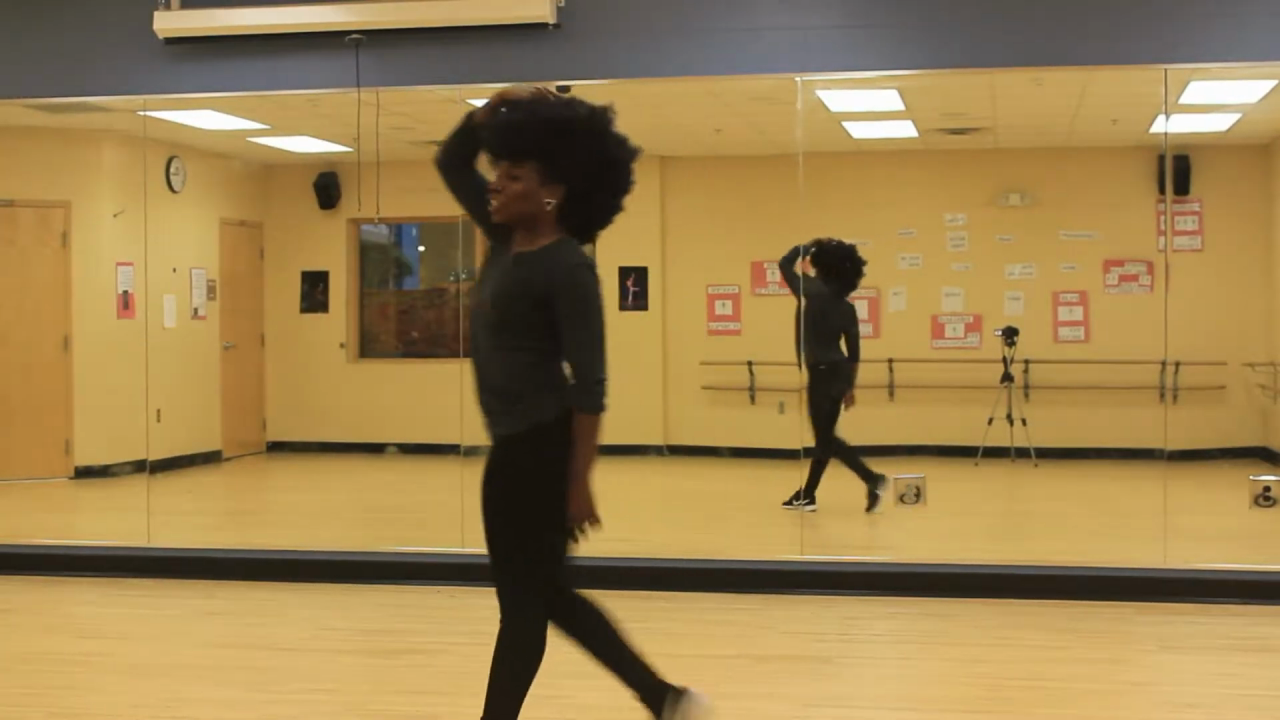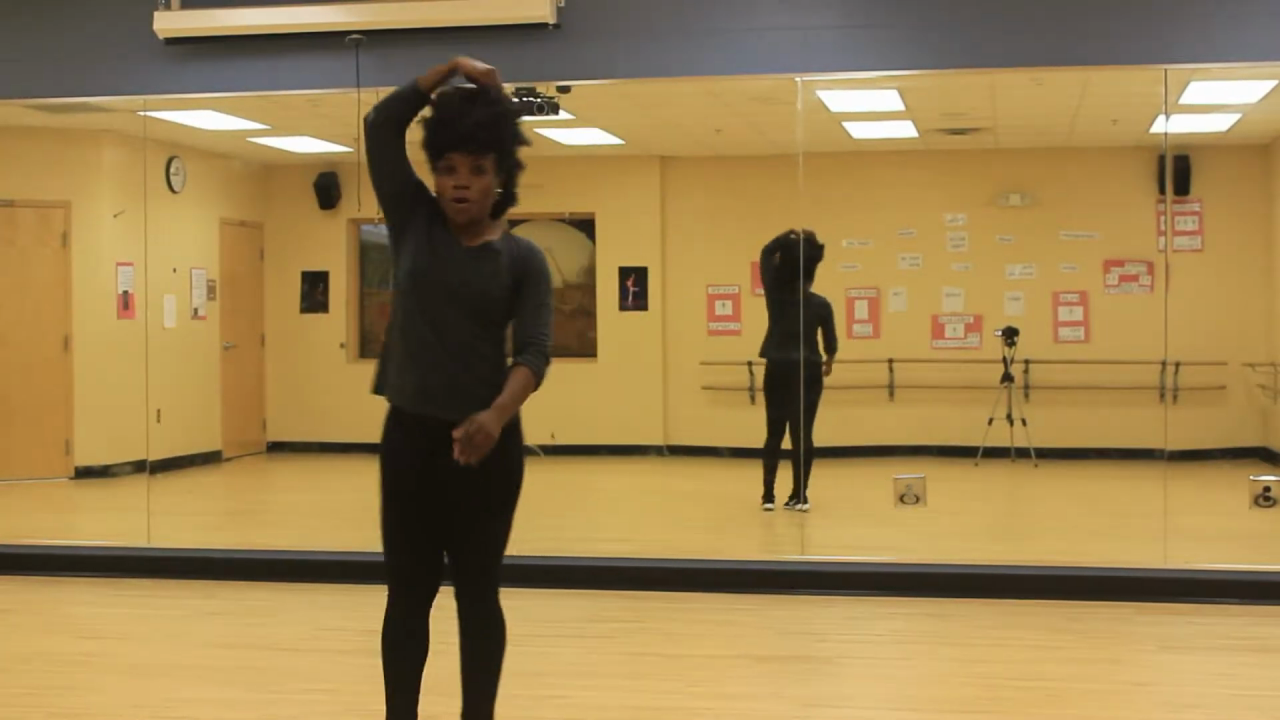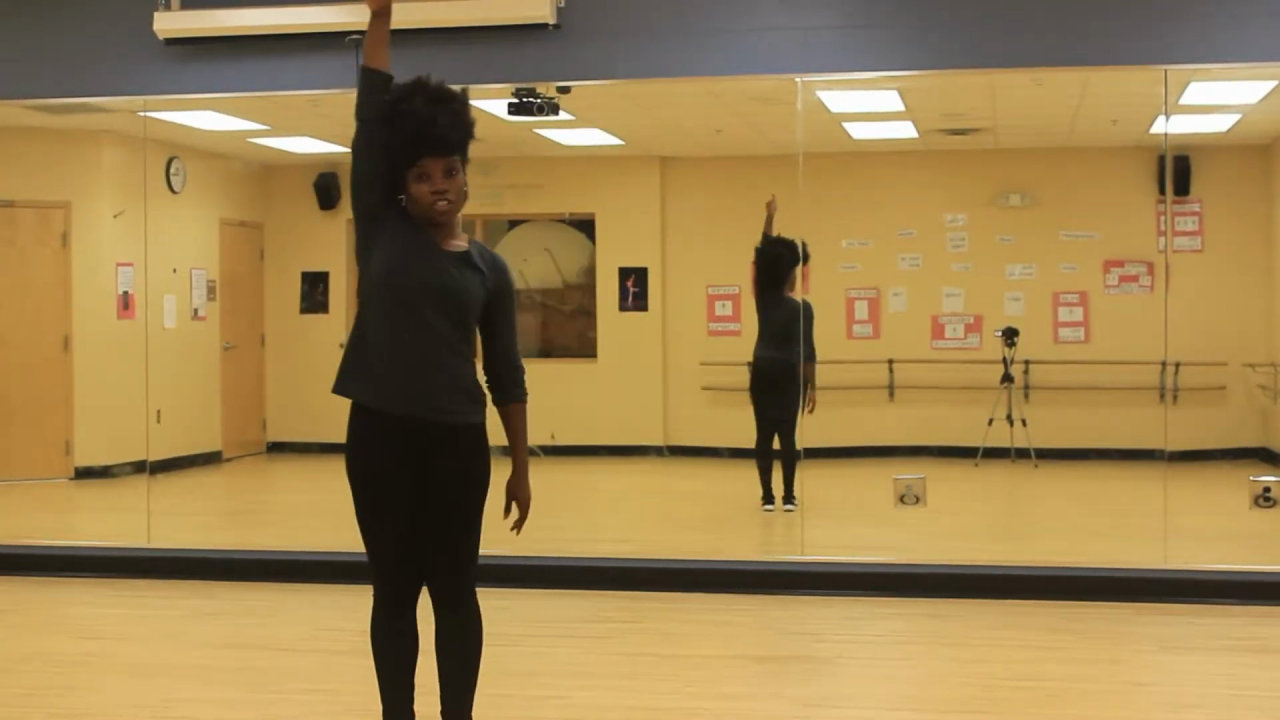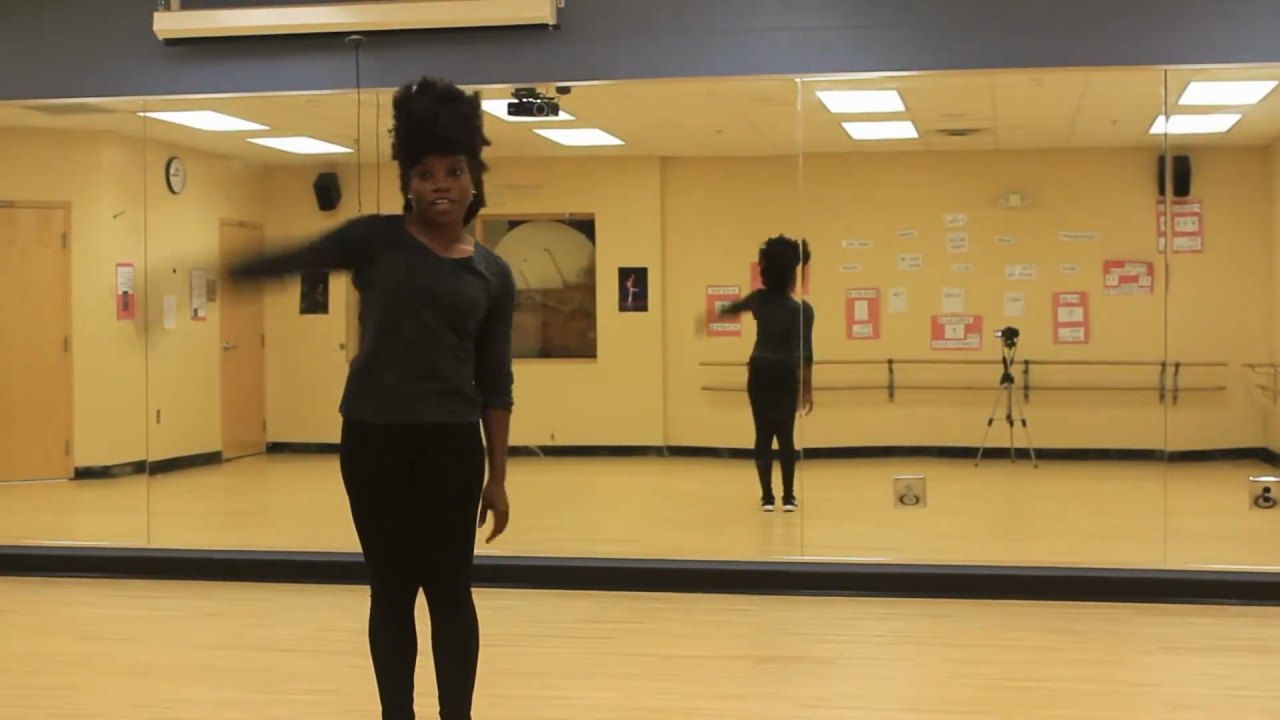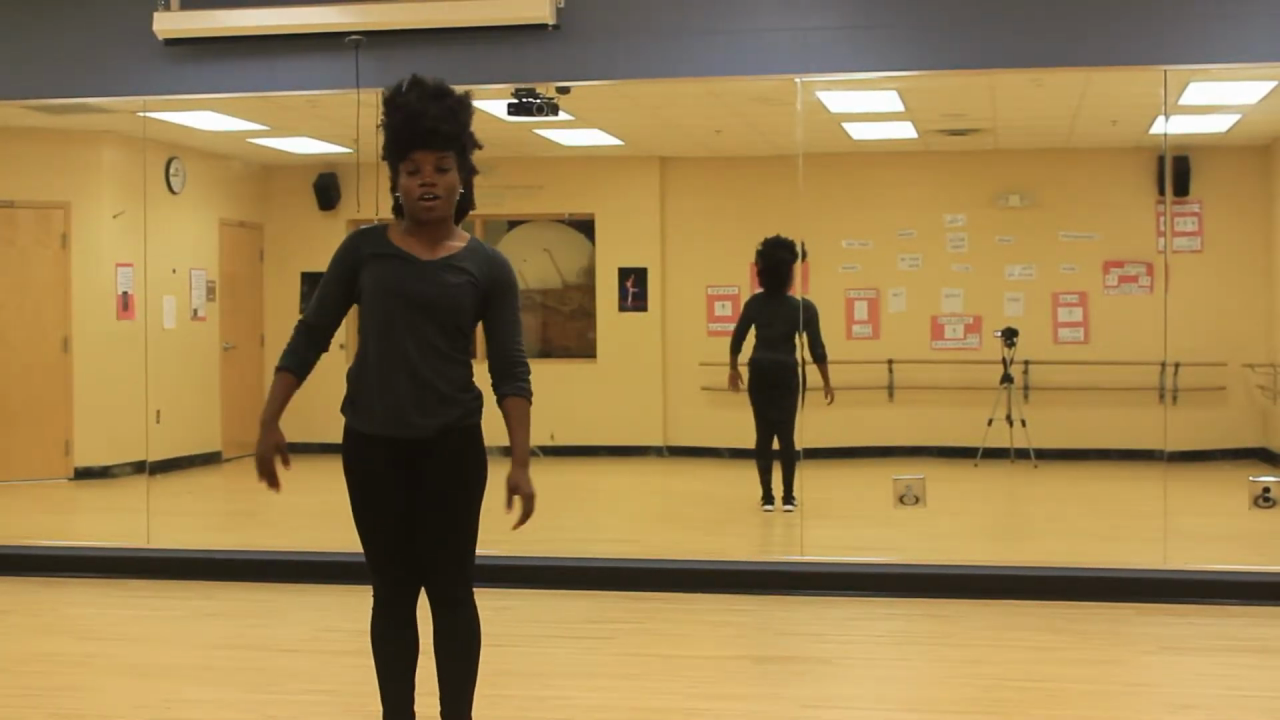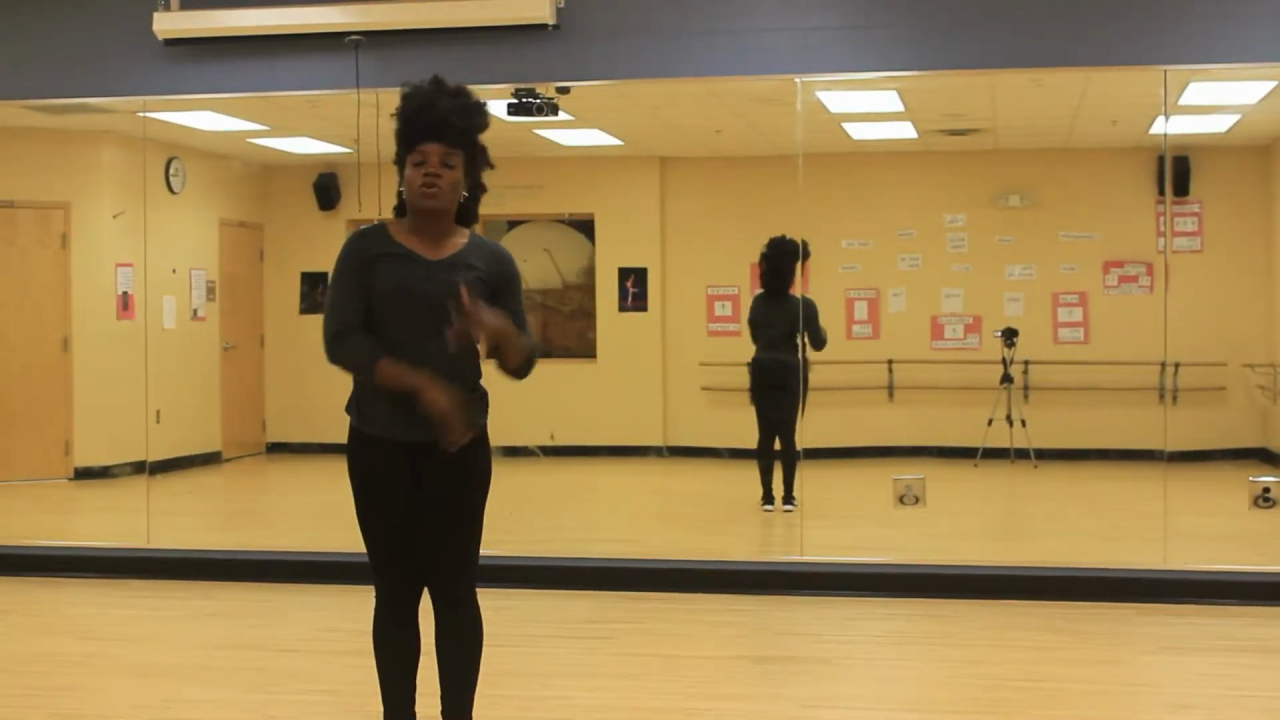
dt=0.4s
person 1, frame 1
left shoulder: (566, 268)
right shoulder: (504, 237)
left elbow: (588, 382)
right elbow: (450, 160)
left wrist: (577, 480)
right wrist: (500, 105)
left hip: (536, 446)
right hip: (521, 442)
left knee: (521, 598)
right knee: (544, 591)
person 1, frame 2
left shoulder: (521, 258)
right shoulder: (414, 223)
left elbow: (534, 354)
right elbow: (380, 126)
left wrist: (497, 417)
right wrist: (450, 71)
left hip: (483, 437)
right hip: (411, 429)
left knee: (475, 588)
right knee: (407, 589)
person 1, frame 3
left shoulder: (489, 269)
right shoulder: (379, 228)
left elbow: (507, 375)
right elbow: (371, 117)
left wrist: (521, 466)
left hip: (457, 440)
right hip: (379, 434)
left knee: (453, 589)
right knee: (394, 589)
person 1, frame 4
left shoulder: (491, 272)
right shoulder: (375, 239)
left elbow: (495, 382)
right elbow: (287, 260)
left wrist: (497, 474)
left hip: (449, 444)
right hip: (373, 439)
left knee: (448, 589)
right knee: (390, 590)
person 1, frame 5
left shoulder: (487, 267)
right shoulder: (364, 250)
left elbow: (510, 369)
right elbow: (312, 335)
left wrist: (521, 461)
right wrist: (270, 421)
left hip: (451, 445)
right hip: (373, 443)
left knee: (451, 588)
right knee: (391, 590)
person 1, frame 6
left shoulder: (491, 261)
right shoulder: (368, 247)
left elbow: (521, 363)
right elbow: (342, 342)
left wrist: (497, 329)
right wrist: (421, 384)
left hip: (456, 444)
right hip: (380, 442)
left knee: (453, 588)
right knee: (395, 588)
person 2, frame 1
left shoulder: (812, 293)
right shoulder: (846, 308)
left elbow: (785, 264)
right elbow: (853, 352)
left wrist: (810, 246)
right wrist: (850, 387)
left hip: (822, 373)
right hip: (836, 373)
left knee: (826, 437)
right knee: (824, 436)
left ankle: (872, 479)
right ankle: (807, 494)
person 2, frame 2
left shoulder: (774, 292)
right shoulder: (820, 304)
left elbow: (766, 253)
right elbow: (830, 345)
left wrist: (792, 235)
right wrist: (828, 362)
left hip: (778, 369)
right hip: (809, 371)
left knee: (775, 432)
right knee: (802, 433)
left ankle: (769, 495)
right ankle: (799, 495)
person 2, frame 3
left shoulder: (762, 297)
right shoulder: (801, 308)
left elbow: (763, 251)
right elbow: (806, 352)
left wrist: (770, 216)
right wrist: (811, 387)
left hip: (762, 373)
right hip: (788, 375)
left knee: (764, 435)
right knee: (787, 435)
left ankle: (768, 496)
right ankle: (788, 496)
person 2, frame 4
left shoulder: (760, 299)
right shoulder: (801, 309)
left elbow: (735, 307)
right elbow: (803, 353)
right wrist: (807, 389)
left hip: (759, 372)
right hip: (784, 375)
left knee: (763, 435)
right knee: (785, 435)
left ankle: (767, 497)
right ankle: (788, 497)
person 2, frame 5
left shoulder: (754, 303)
right shoulder: (803, 307)
left elbow: (737, 339)
right elbow: (816, 348)
left wrist: (733, 369)
right wrist: (826, 383)
left hip: (759, 372)
right hip: (786, 374)
left knee: (763, 434)
right knee: (786, 434)
left ankle: (767, 496)
right ankle: (788, 497)
person 2, frame 6
left shoulder: (759, 302)
right shoulder: (803, 305)
right elbow: (817, 343)
right wrist: (821, 332)
left hip: (761, 372)
right hip: (788, 373)
left knee: (765, 434)
right knee: (787, 433)
left ankle: (767, 496)
right ankle: (788, 497)
